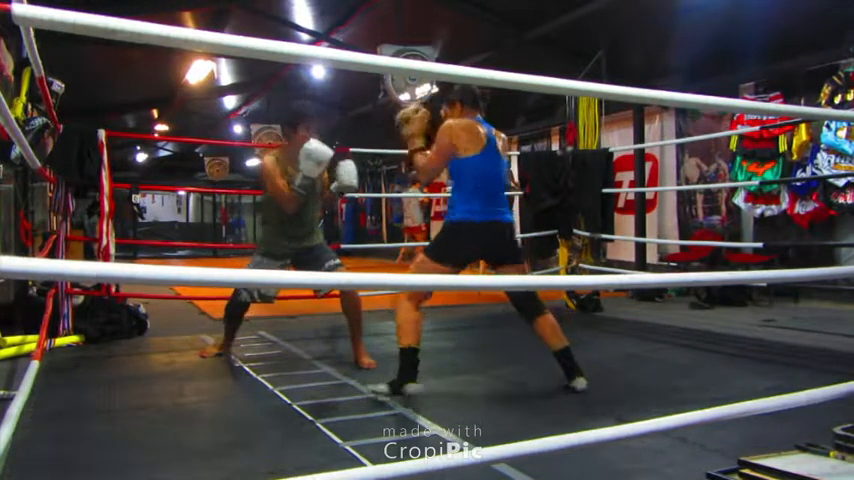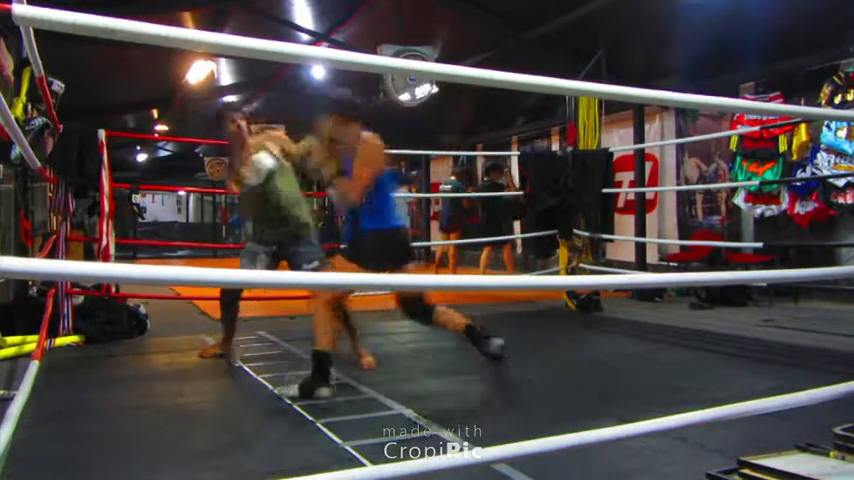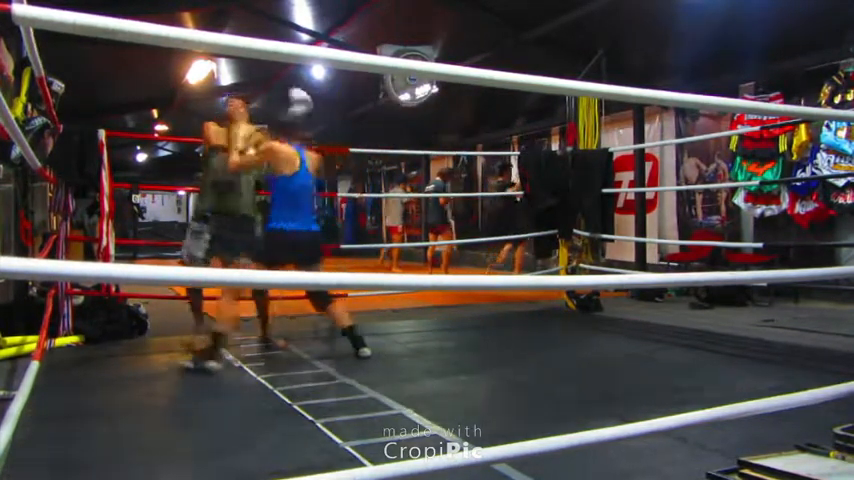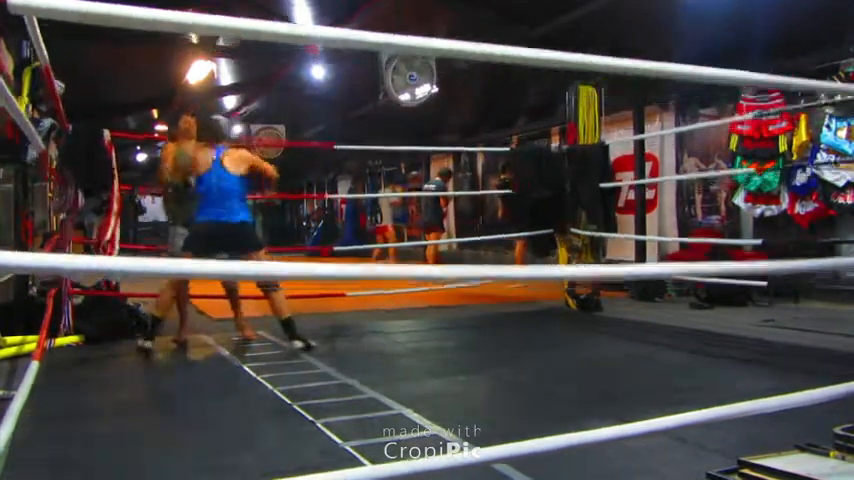
dt=0.5s
person 1, frame 1
left shoulder: (453, 127)
right shoulder: (497, 139)
left elbow: (426, 173)
left wrist: (415, 138)
left hip: (462, 229)
right hip: (500, 230)
left knee: (408, 299)
right knee: (532, 307)
left ankle: (406, 378)
right ankle: (575, 375)
person 1, frame 2
left shoulder: (367, 143)
right shoulder: (351, 145)
left elbow: (352, 197)
left wrist: (333, 174)
right wrist: (327, 153)
left hip: (376, 236)
right hip: (391, 236)
left knee: (324, 300)
right knee: (418, 307)
left ankle: (319, 380)
right ankle: (486, 340)
person 1, frame 3
left shoulder: (275, 148)
right shoulder: (311, 157)
left elbow: (235, 164)
left wrist: (247, 151)
left hip: (280, 236)
right hip: (307, 241)
right knee: (322, 297)
right ankle: (358, 346)
person 1, frame 4
left shoulder: (196, 155)
right shoulder: (240, 155)
right elbow: (272, 175)
left hip: (205, 229)
right hip: (239, 227)
left knee: (176, 283)
right knee: (269, 283)
right ankle: (295, 337)
person 2, frame 1
left shoulder: (319, 156)
right shoulder: (271, 163)
right elbow: (289, 207)
left wrist: (339, 186)
right wrist: (305, 174)
left hip: (311, 242)
right hip: (275, 245)
right knee: (241, 297)
left ankle: (359, 349)
right ankle: (226, 342)
person 2, frame 2
left shoulder: (273, 139)
right shoulder: (233, 168)
left elbow: (306, 156)
right elbow: (245, 210)
right wrist: (251, 184)
left hip: (297, 229)
right hip: (263, 235)
right knee: (230, 287)
left ankle: (358, 346)
right ankle: (226, 342)
person 2, frame 3
left shoulder: (253, 133)
right shoulder: (212, 128)
right elbow: (218, 143)
left hip: (241, 213)
right hip: (209, 211)
left ankle: (266, 332)
right ankle: (200, 326)
person 2, frame 4
right shoulder: (172, 147)
right elbow: (165, 176)
right wrist: (184, 175)
right hip: (183, 219)
left ankle: (240, 320)
right ankle: (183, 326)
